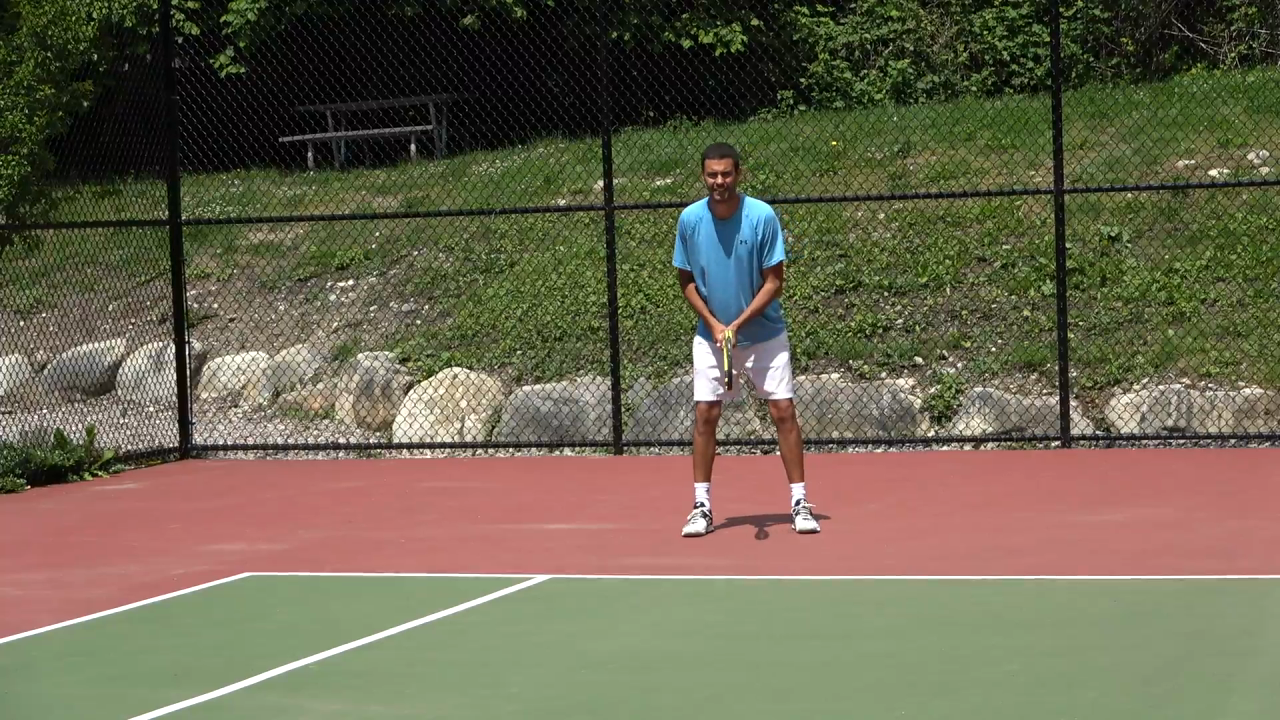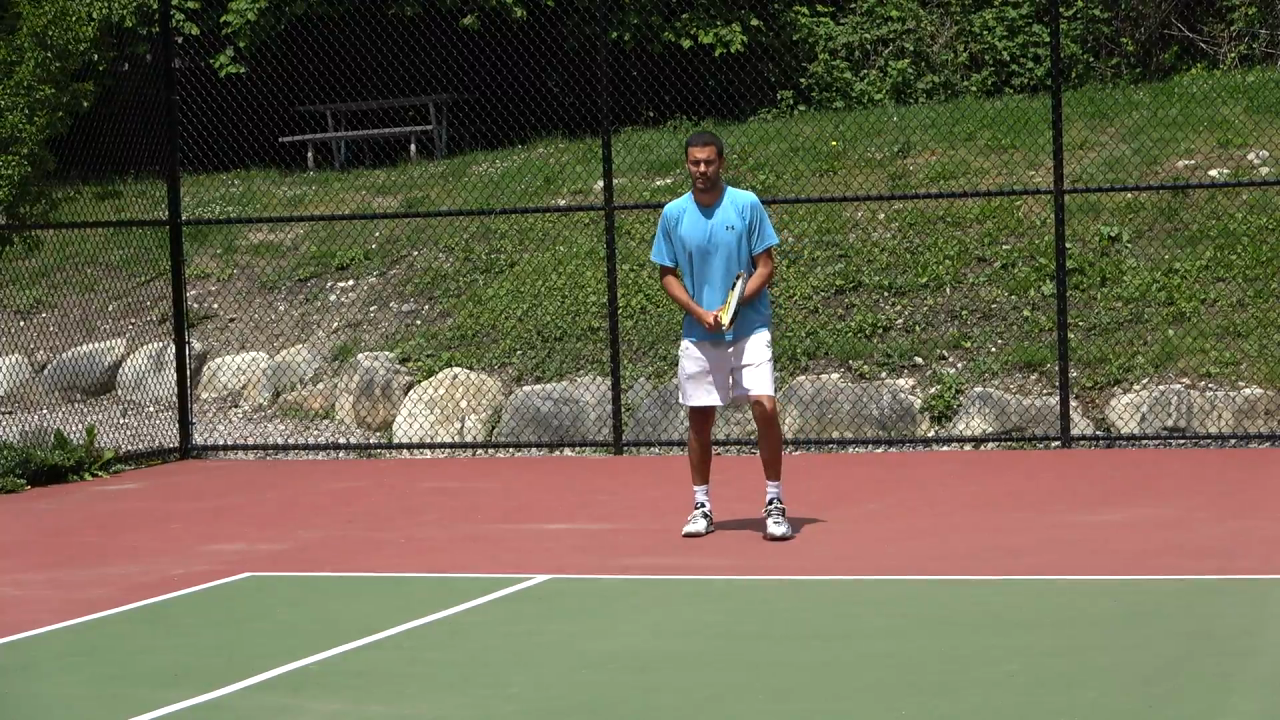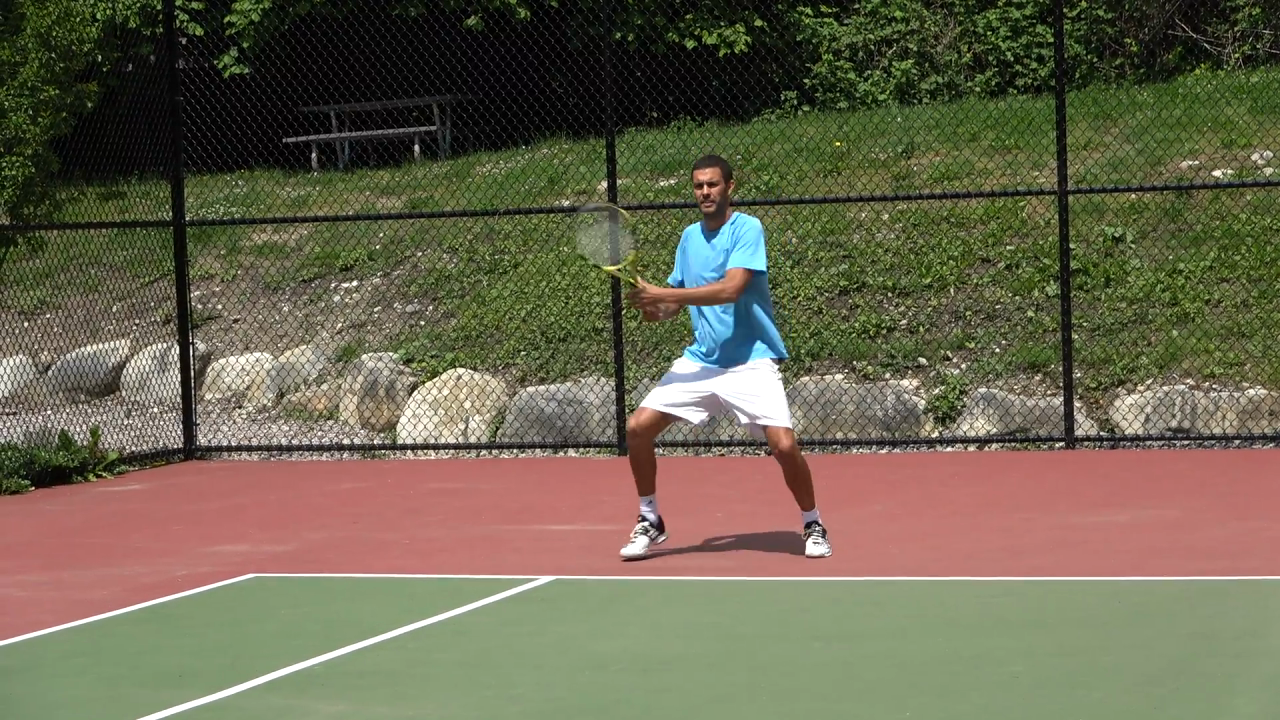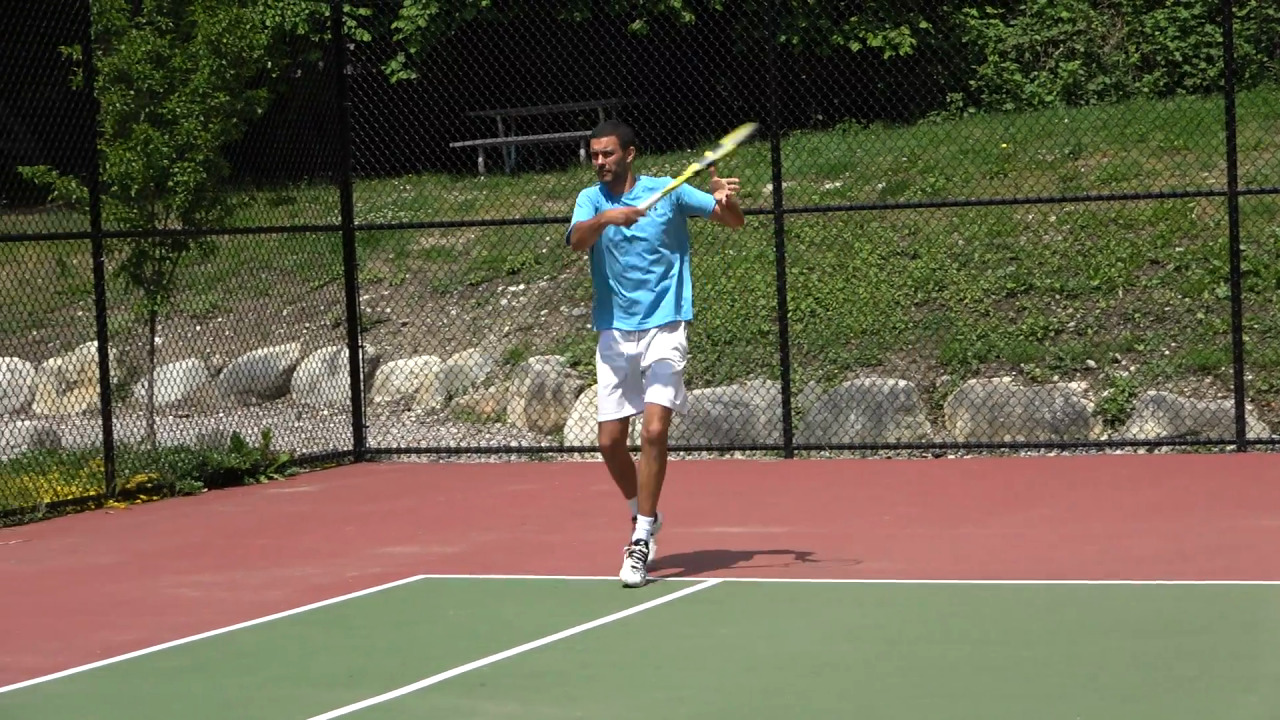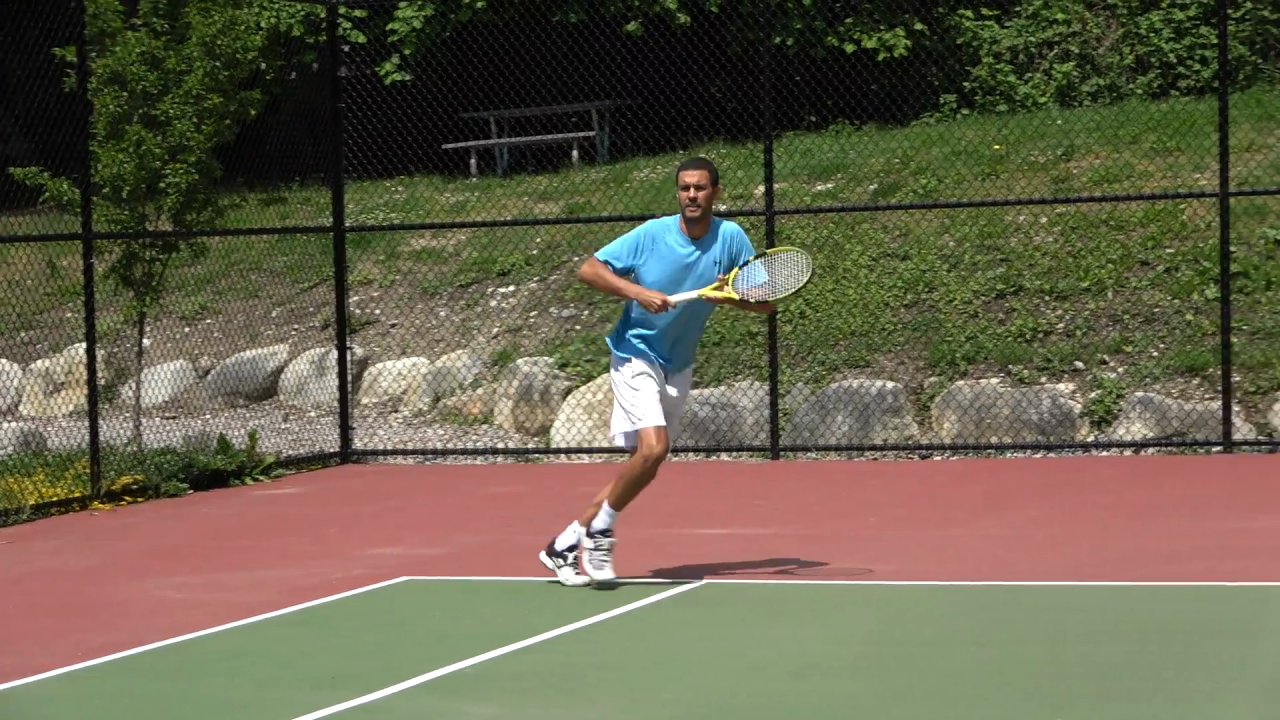
dt=0.7s
person 1, frame 1
left shoulder: (763, 216)
right shoulder: (689, 219)
left elbow: (774, 281)
right elbow: (686, 280)
left wrist: (738, 325)
right wrist: (714, 324)
left hip: (764, 332)
right hip: (711, 333)
left knee: (783, 411)
right knee: (705, 414)
left ankle: (799, 502)
right ankle: (702, 505)
person 1, frame 2
left shoulder: (747, 205)
right shoulder: (672, 214)
left elbow: (766, 266)
right elbow: (668, 275)
left wrist: (733, 307)
right wrist: (700, 313)
left hip: (750, 329)
right hip: (697, 335)
left knee: (765, 406)
right knee: (700, 419)
left ankle: (774, 503)
right ankle: (702, 506)
person 1, frame 3
left shoulder: (748, 229)
right shoulder: (690, 237)
left elbow: (732, 288)
right elbow: (678, 295)
left wrist: (667, 294)
right wrist: (655, 305)
left hip: (752, 359)
right hip: (700, 361)
left knee: (784, 445)
right knee: (637, 428)
left ankle: (812, 524)
right ankle: (650, 522)
person 1, frame 4
left shoulder: (667, 190)
right shoulder: (589, 198)
left elbow: (734, 218)
right elbow: (577, 240)
left wrist: (729, 197)
right wrist: (605, 217)
left hip: (666, 331)
right hip: (616, 336)
left knee: (654, 431)
right knee: (609, 441)
left ankle: (642, 541)
right ankle: (643, 518)
person 1, frame 5
left shoulder: (731, 236)
right shoulder: (651, 234)
left elbow: (765, 303)
right elbow: (588, 270)
left wrist: (736, 294)
right wrist: (636, 293)
left hip: (676, 368)
right hip: (637, 357)
left knee: (647, 459)
right knee: (653, 449)
left ankle: (567, 544)
right ankle: (598, 532)
